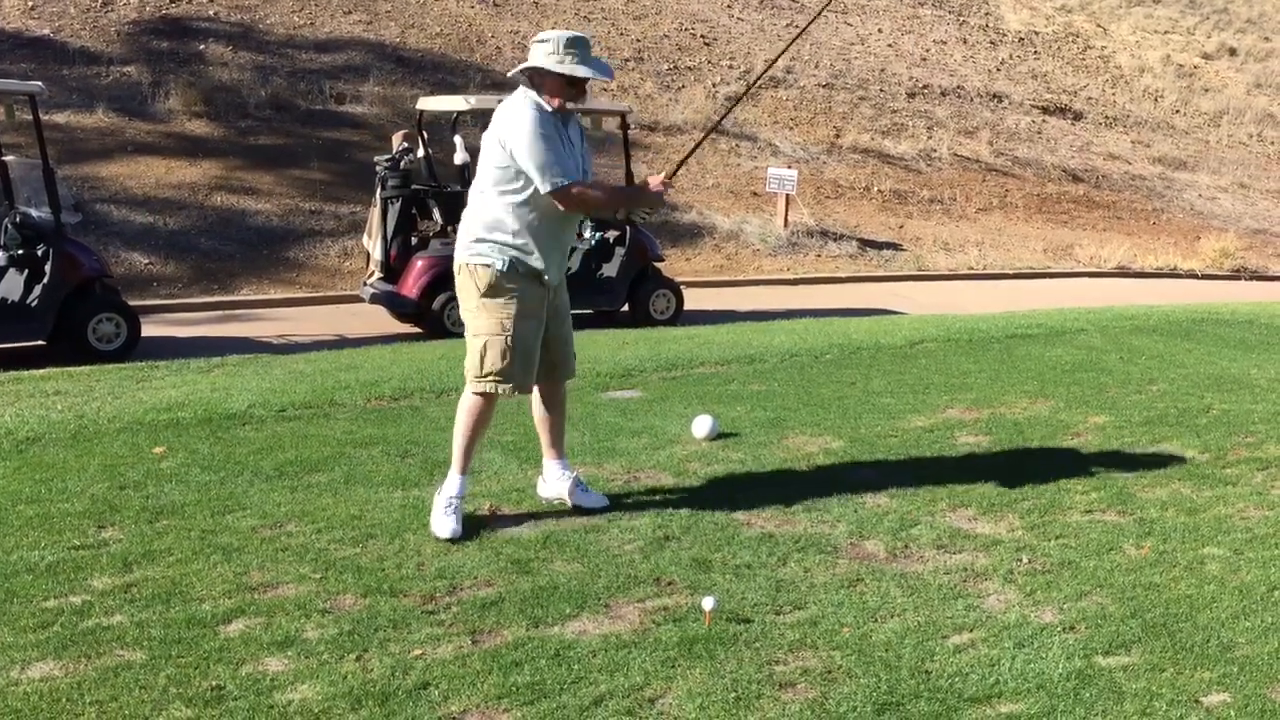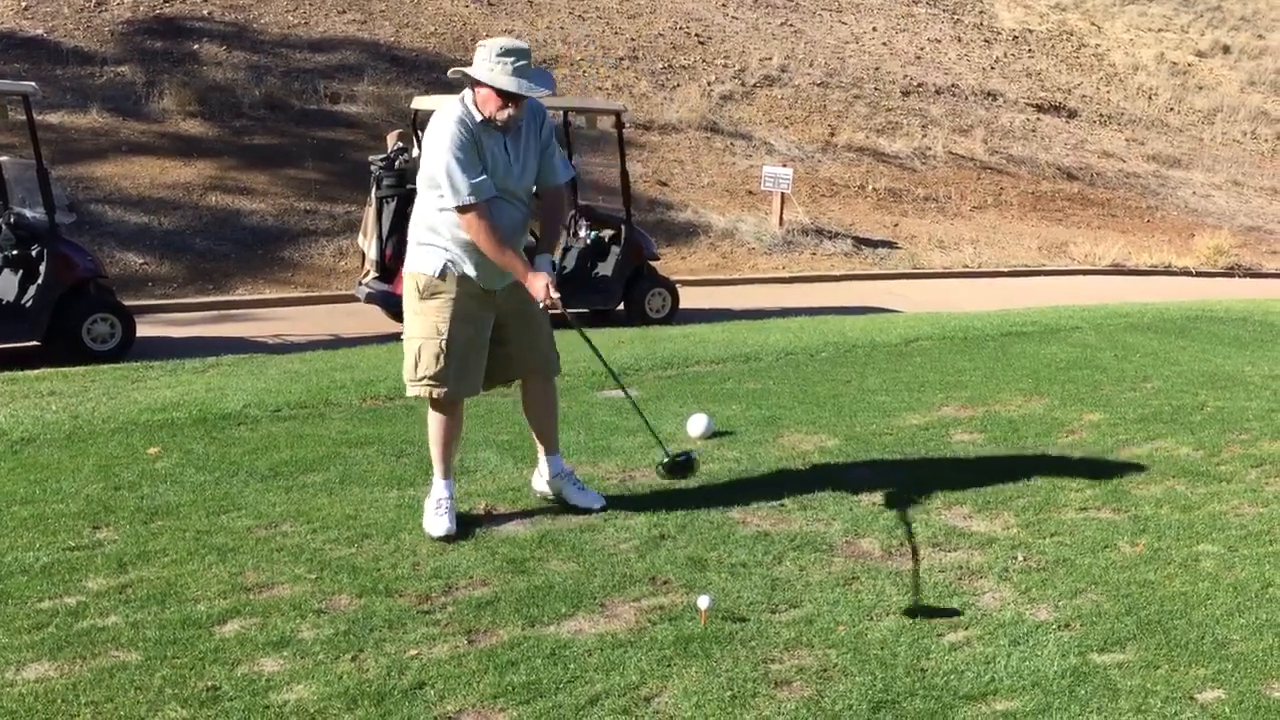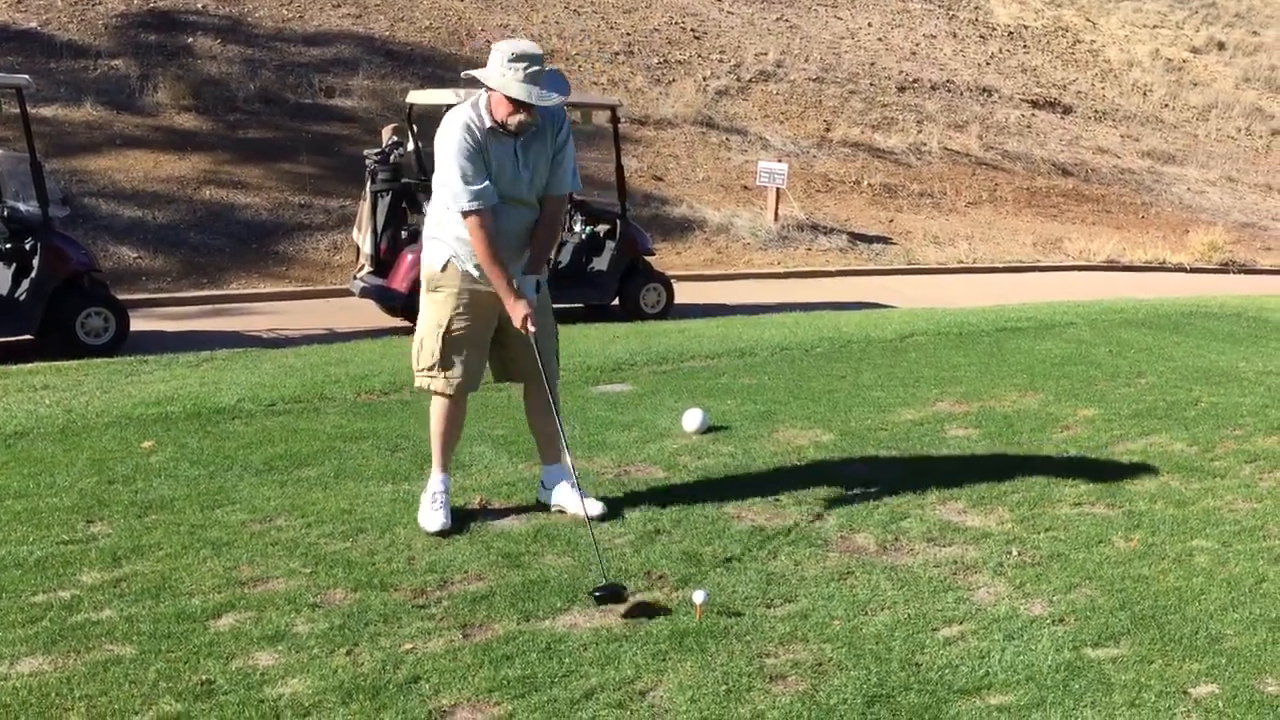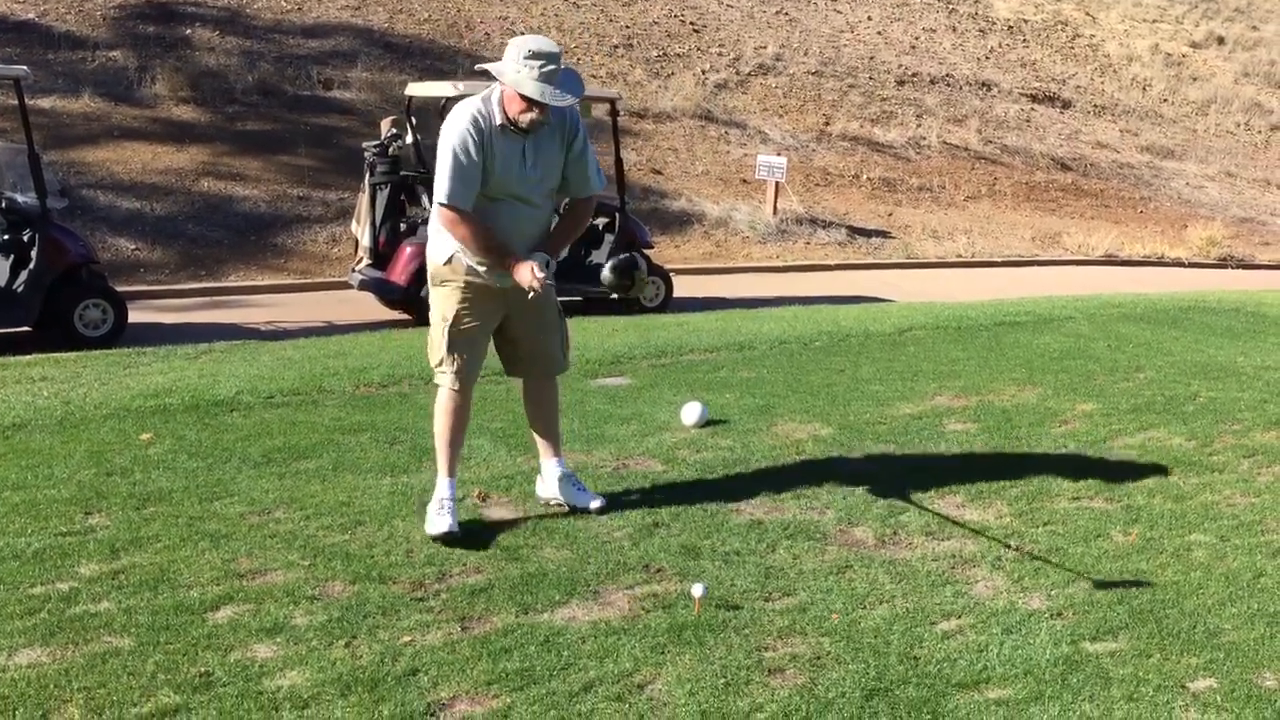
dt=0.4s
person 1, frame 1
left shoulder: (563, 117)
right shoulder: (523, 116)
left elbow: (577, 193)
right elbow: (564, 197)
left wrist: (630, 198)
right wrist: (637, 194)
left hip: (545, 268)
right hip: (497, 267)
left knee: (553, 373)
right knee: (491, 381)
left ankle: (557, 474)
right ankle: (452, 489)
person 1, frame 2
left shoulder: (535, 117)
right shoulder: (450, 128)
left elbow: (554, 191)
right elbow: (473, 217)
left wrist: (543, 260)
right wrist: (525, 276)
left hip: (512, 268)
right hip: (448, 270)
left knee: (539, 367)
right knee: (447, 387)
left ankle: (552, 471)
right ankle: (442, 491)
person 1, frame 3
left shoulder: (553, 122)
right shoulder: (461, 129)
left elbow: (555, 206)
right elbow: (478, 223)
left wrist: (530, 279)
right wrist: (508, 298)
left hip: (525, 269)
right hip: (459, 266)
left knee: (540, 372)
right knee: (450, 381)
left ankle: (553, 479)
right ankle: (438, 486)
person 1, frame 4
left shoulder: (566, 121)
right shoulder: (467, 123)
left elbow: (583, 198)
right elbow: (452, 215)
left wrist: (543, 256)
right wrist: (514, 264)
left hip: (528, 263)
right hip: (465, 264)
left knee: (544, 369)
right knee: (457, 377)
left ankle: (553, 475)
right ankle: (445, 493)
